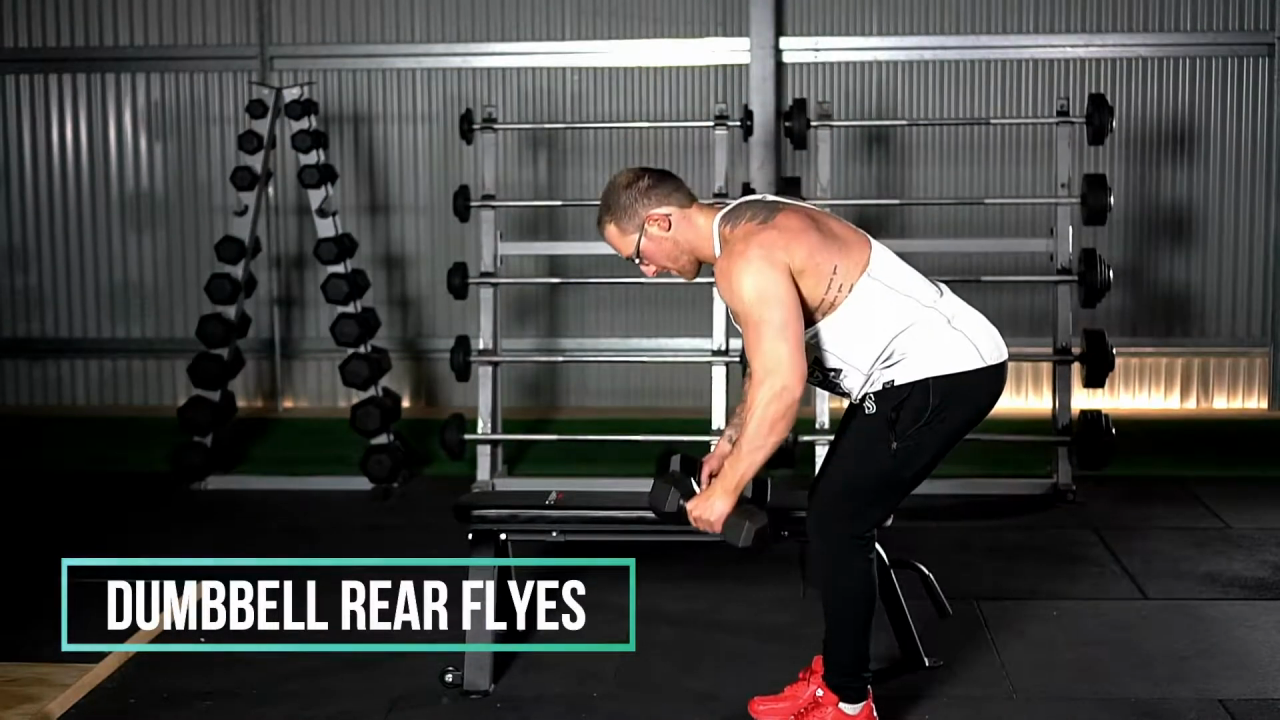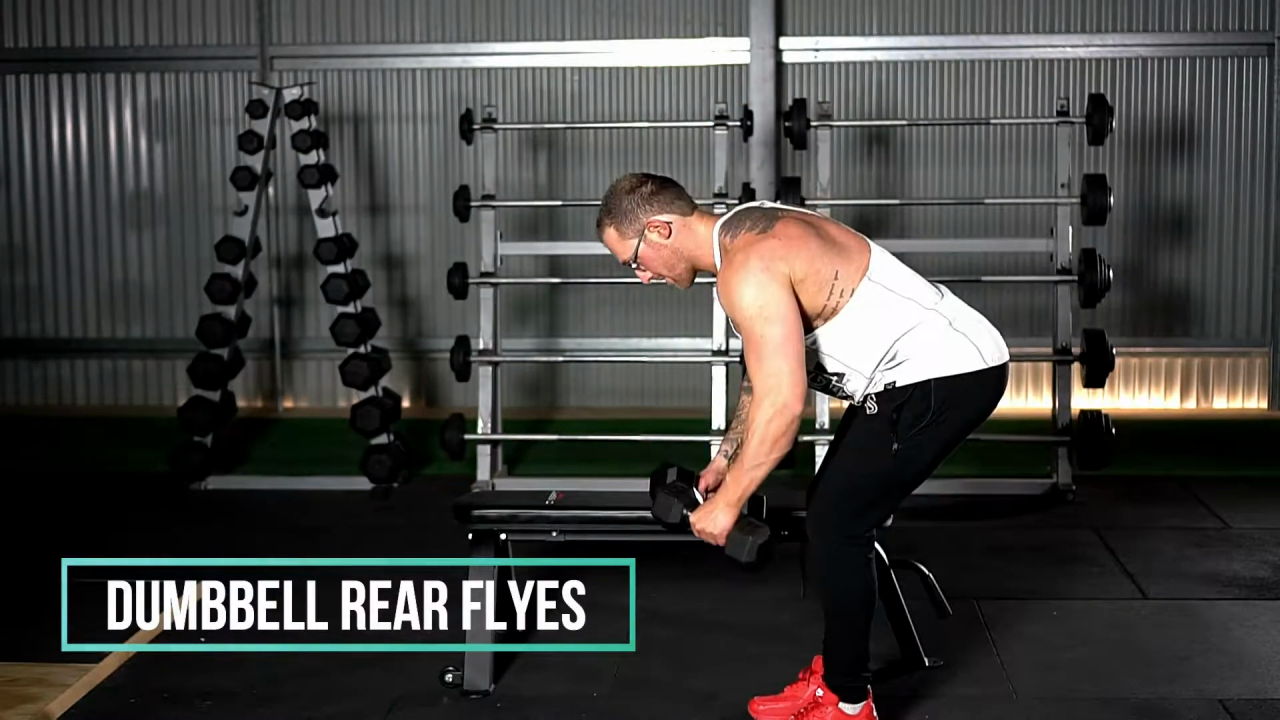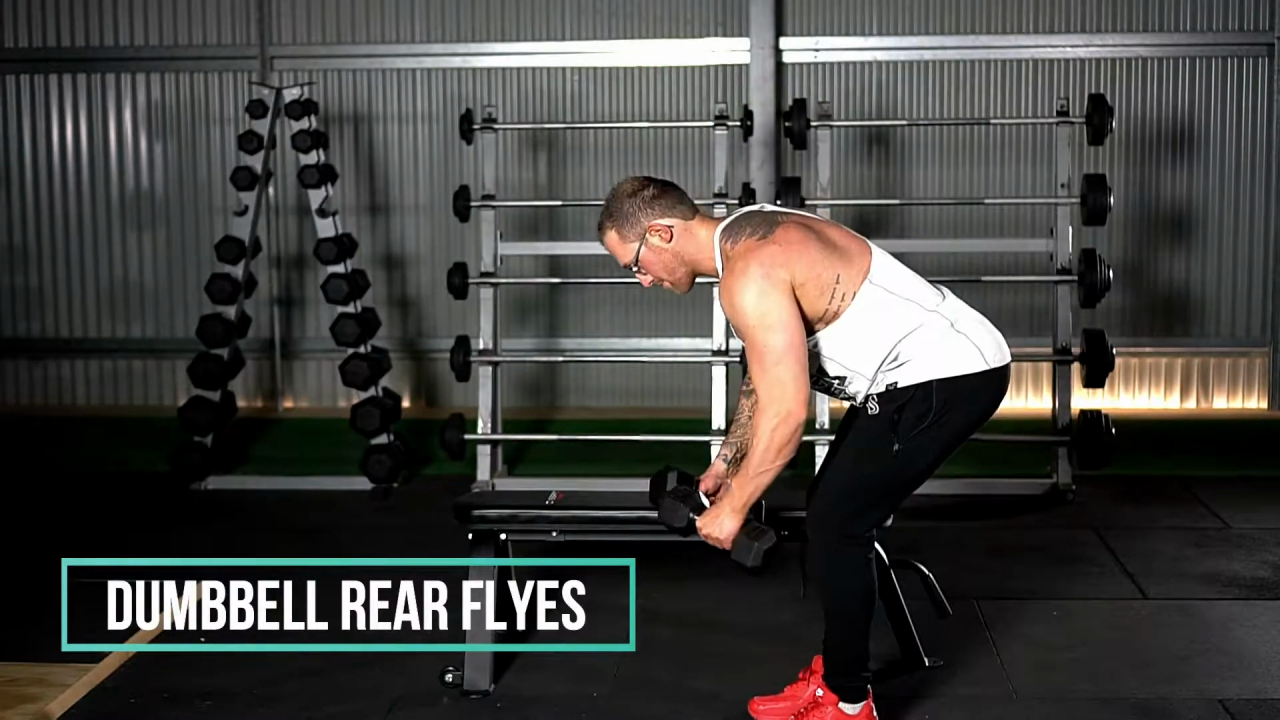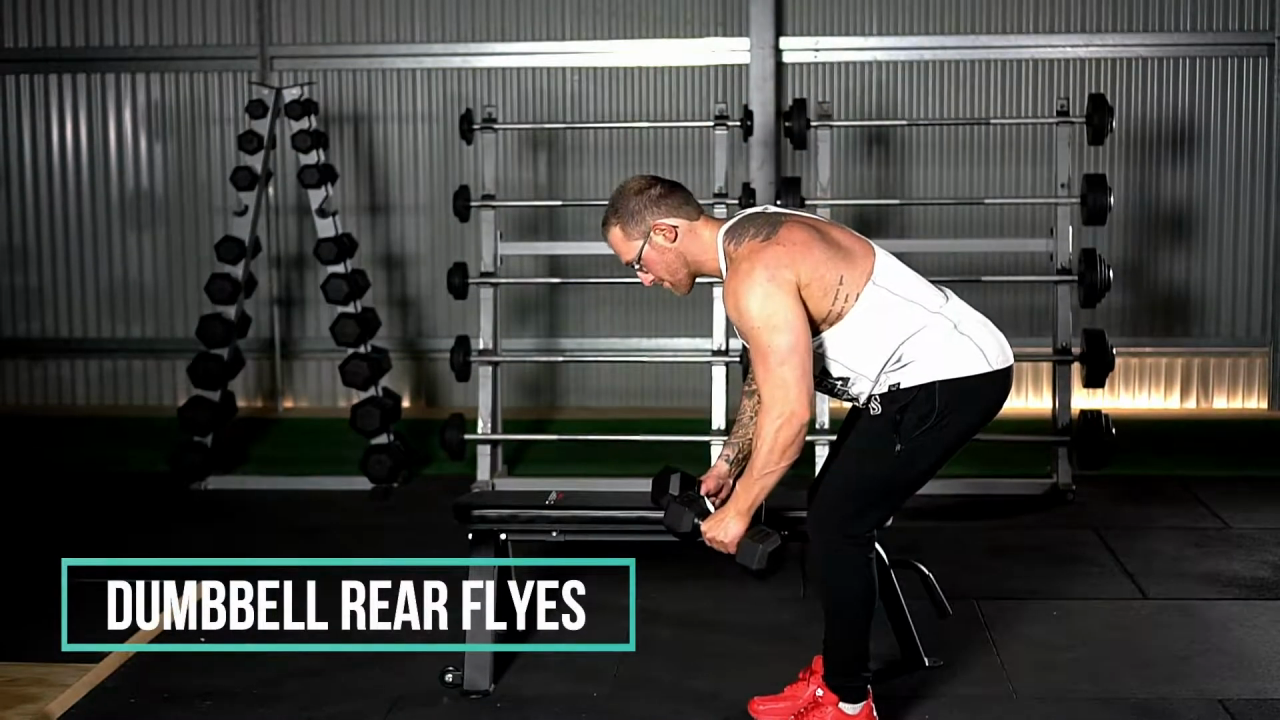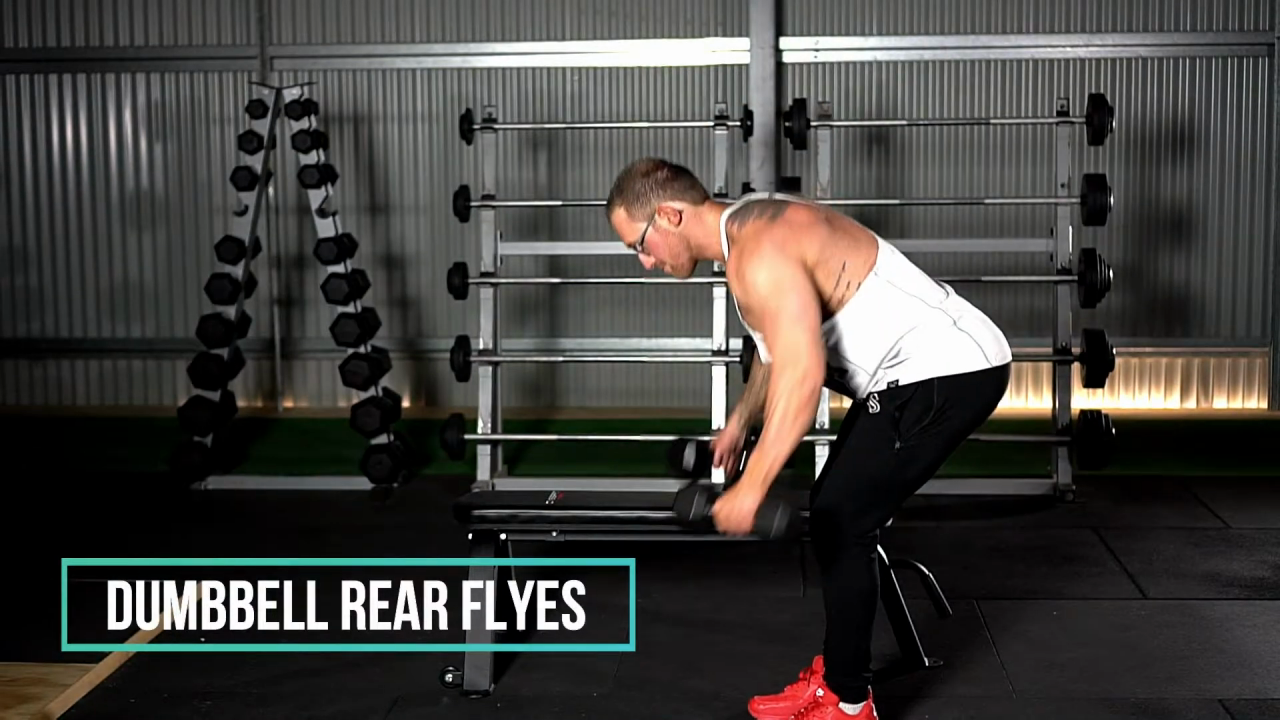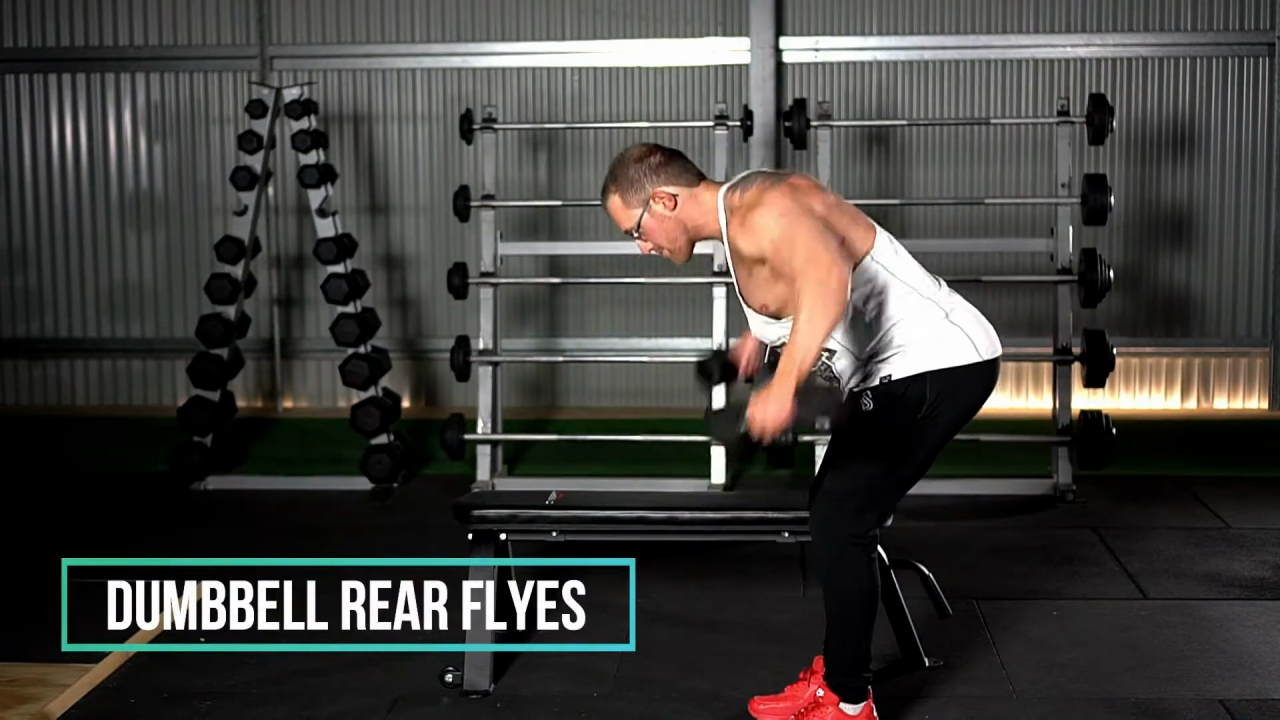
dt=0.2s
person 1, frame 1
left shoulder: (746, 257)
right shoulder: (749, 230)
left elbow: (783, 387)
right elbow: (774, 361)
left wrist: (725, 491)
right wrist: (731, 441)
left hip: (942, 373)
right hip: (933, 365)
left knee: (836, 524)
right knee: (835, 517)
right ankle: (836, 675)
person 1, frame 2
left shoulder: (748, 267)
right shoulder: (748, 237)
left elbow: (783, 403)
right elbow: (767, 372)
left wrist: (728, 503)
right wrist: (727, 455)
left hip: (944, 374)
right hip: (933, 366)
left knee: (836, 524)
right knee: (835, 517)
right ankle: (836, 676)
person 1, frame 3
left shoulder: (750, 274)
right shoulder: (749, 240)
left elbow: (787, 410)
right elbow: (766, 375)
left wrist: (734, 507)
right wrist: (727, 461)
left hip: (946, 375)
right hip: (937, 367)
left knee: (835, 524)
right knee: (834, 516)
right ankle: (836, 676)
person 1, frame 4
left shoulder: (755, 275)
right shoulder: (751, 243)
left elbow: (790, 412)
right elbow: (768, 374)
left wrist: (738, 511)
right wrist: (729, 461)
left hip: (950, 377)
right hip: (938, 369)
left knee: (836, 525)
right knee: (834, 517)
right ankle: (836, 676)
person 1, frame 5
left shoulder: (758, 252)
right shoulder: (752, 230)
left elbow: (802, 378)
right elbow: (783, 349)
left wrist: (750, 488)
right wrist: (738, 424)
left hip: (947, 373)
right hip: (932, 367)
left knee: (839, 523)
right knee: (836, 515)
person 1, frame 6
left shoulder: (755, 213)
right shoulder: (744, 209)
left elbow: (828, 279)
left wrist: (783, 386)
right wrist: (757, 338)
left hip: (937, 365)
right hip: (914, 362)
left knee: (840, 521)
right knee: (835, 513)
